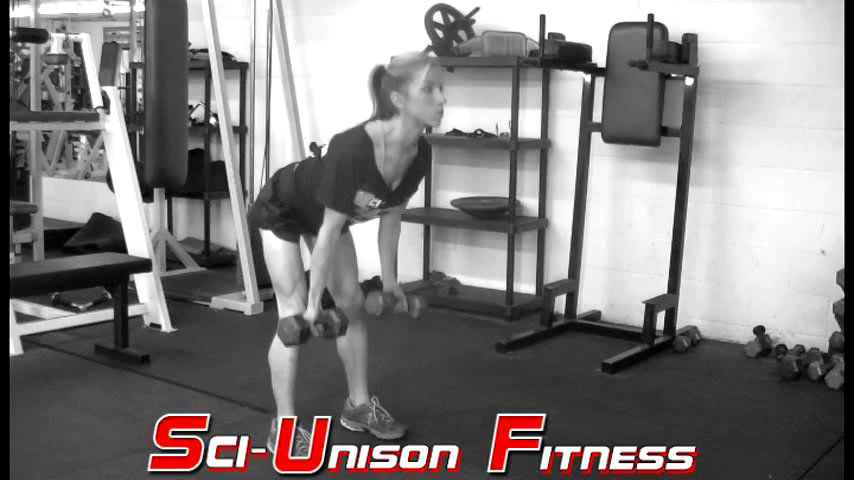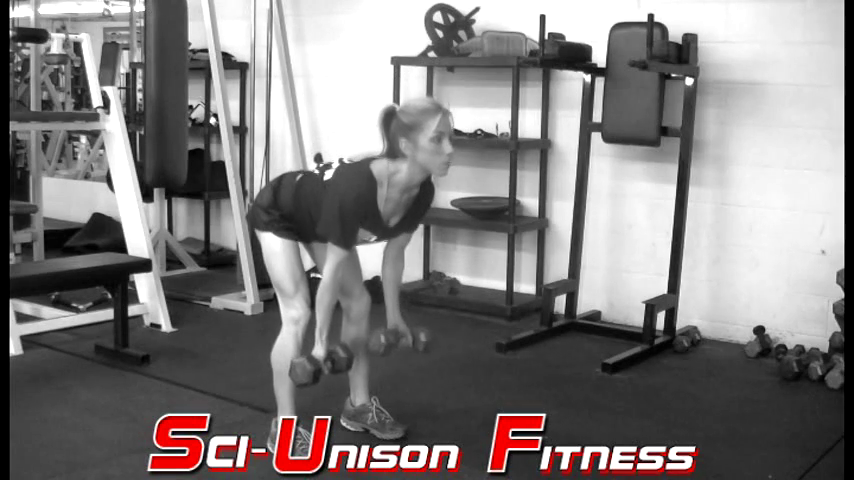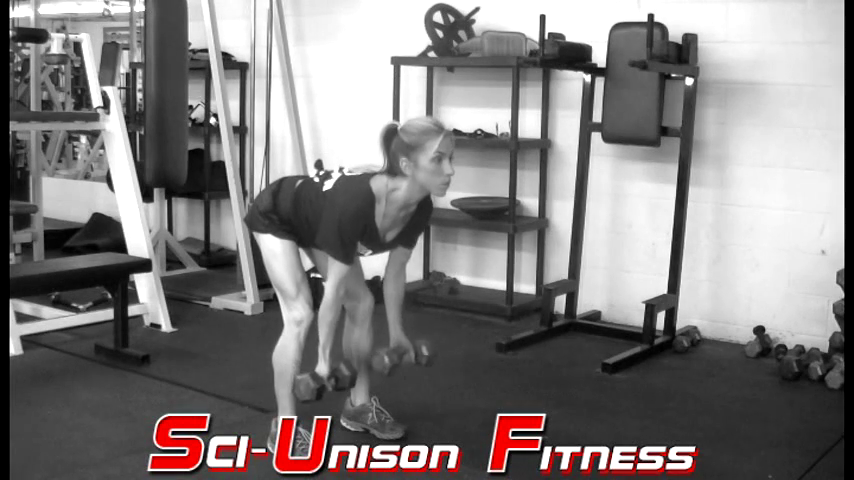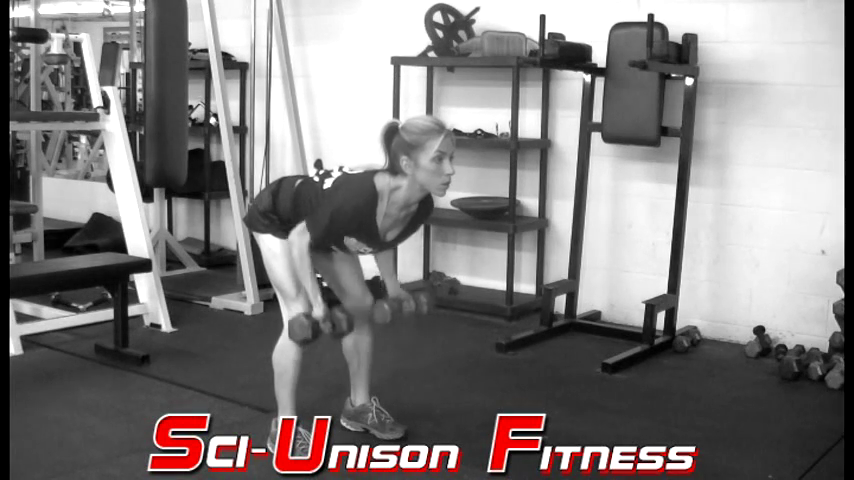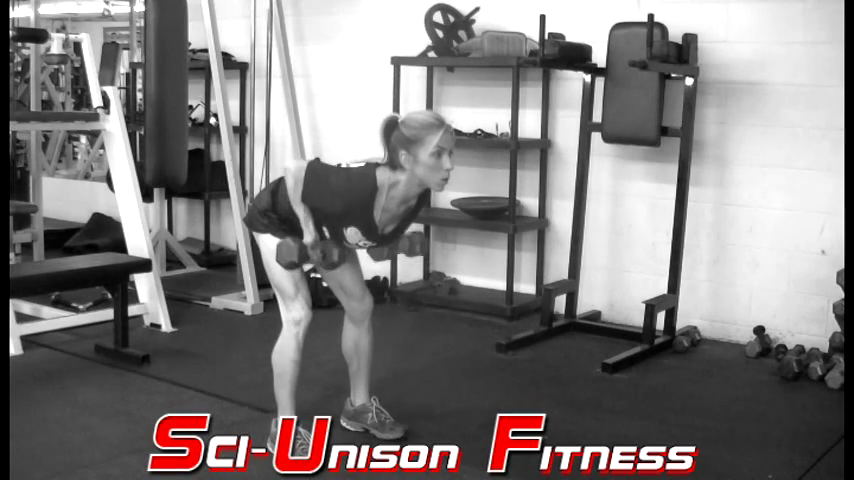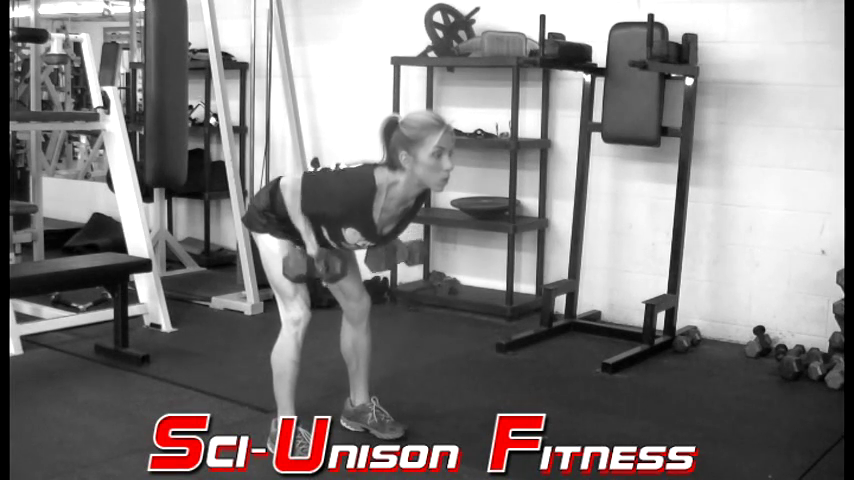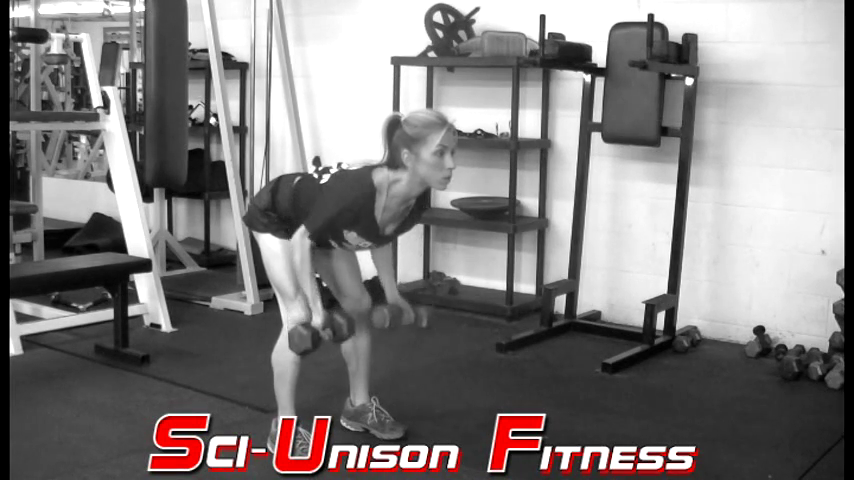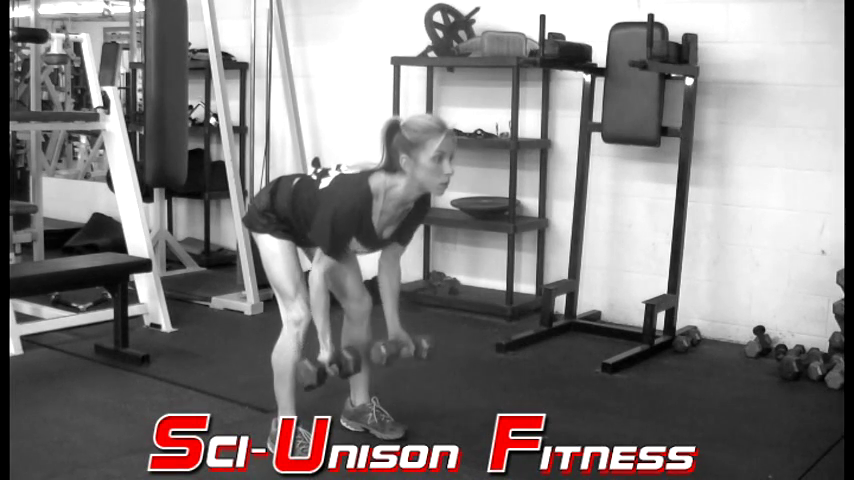
dt=0.4s
person 1, frame 1
left shoulder: (419, 153)
right shoulder: (353, 149)
left elbow: (390, 217)
right elbow: (329, 230)
left wrist: (389, 279)
right wrist: (314, 302)
left hip: (324, 212)
right hip: (280, 211)
left knee: (352, 303)
right knee: (293, 311)
left ankle: (359, 405)
right ankle: (282, 427)
person 1, frame 2
left shoulder: (420, 192)
right shoulder: (357, 187)
left elbow: (394, 253)
right elbow: (334, 268)
left wrist: (393, 315)
right wrist: (320, 340)
left hip: (318, 218)
right hip: (277, 215)
left knee: (358, 303)
right knee: (297, 313)
left ankle: (359, 406)
right ankle: (284, 427)
person 1, frame 3
left shoulder: (419, 208)
right shoulder: (356, 203)
left elbow: (395, 269)
right elbow: (335, 284)
left wrist: (396, 333)
right wrist: (324, 357)
left hip: (317, 221)
right hip: (276, 217)
left knee: (362, 305)
right knee: (300, 314)
left ankle: (359, 405)
person 1, frame 4
left shoulder: (421, 206)
right shoulder: (359, 196)
left elbow: (381, 240)
right elbow: (300, 239)
left wrist: (392, 285)
right wrist: (316, 304)
left hip: (320, 222)
right hip: (276, 218)
left knee: (362, 306)
right knee: (300, 315)
left ankle: (359, 406)
person 1, frame 5
left shoulder: (417, 195)
right shoulder: (359, 187)
right elbow: (294, 171)
left wrist: (385, 236)
right wrist: (307, 229)
left hip: (326, 223)
right hip: (277, 216)
left knee: (360, 305)
right knee: (298, 315)
left ankle: (359, 406)
right ankle: (283, 428)
person 1, frame 6
left shoulder: (416, 195)
right shoulder: (359, 187)
right elbow: (290, 184)
left wrist: (387, 238)
right wrist: (310, 242)
left hip: (323, 223)
right hip: (276, 216)
left knee: (358, 305)
right knee: (297, 314)
left ankle: (359, 406)
right ankle: (284, 427)
person 1, frame 7
left shoulder: (416, 199)
right shoulder: (356, 192)
left elbow: (380, 239)
right elbow: (300, 242)
left wrist: (393, 294)
right wrist: (316, 311)
left hip: (324, 222)
right hip: (277, 217)
left knee: (359, 306)
right knee: (298, 314)
left ankle: (359, 406)
right ankle: (283, 428)
person 1, frame 8
left shoulder: (416, 203)
right shoulder: (353, 199)
left elbow: (389, 263)
right elbow: (321, 274)
left wrist: (393, 326)
right wrist: (325, 344)
left hip: (317, 222)
right hip: (274, 217)
left knee: (359, 305)
right knee: (298, 314)
left ankle: (359, 406)
